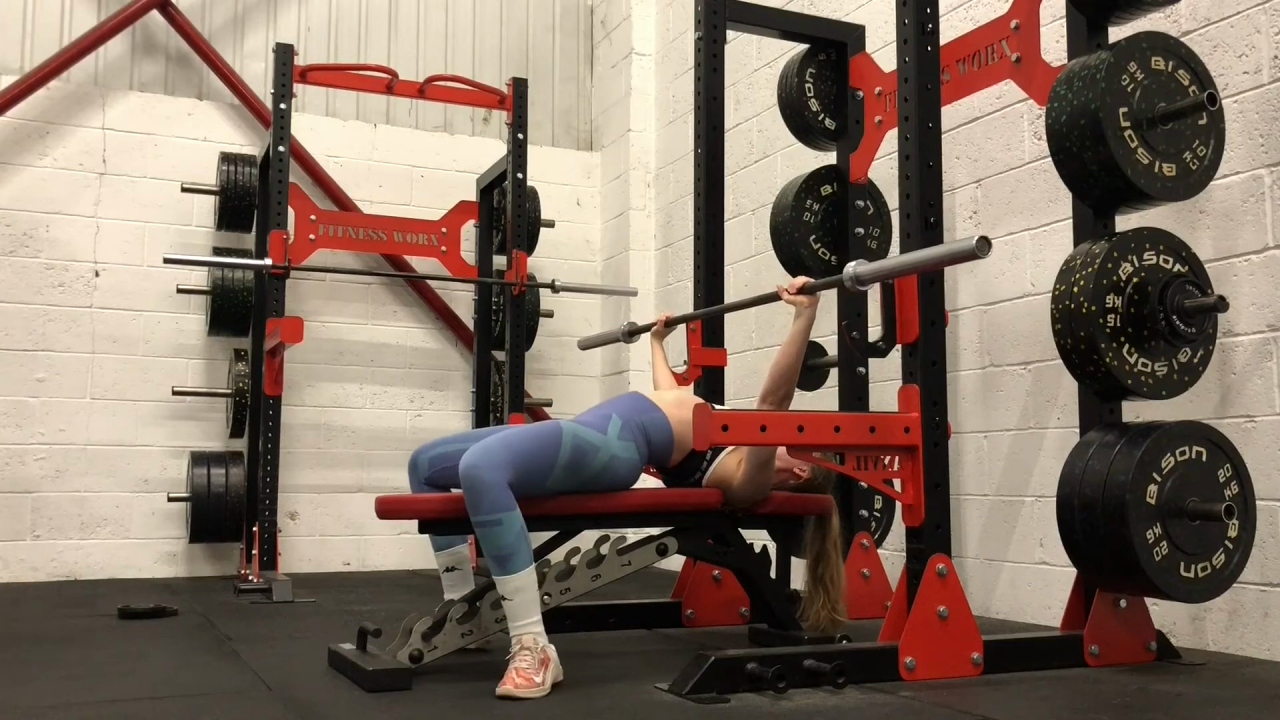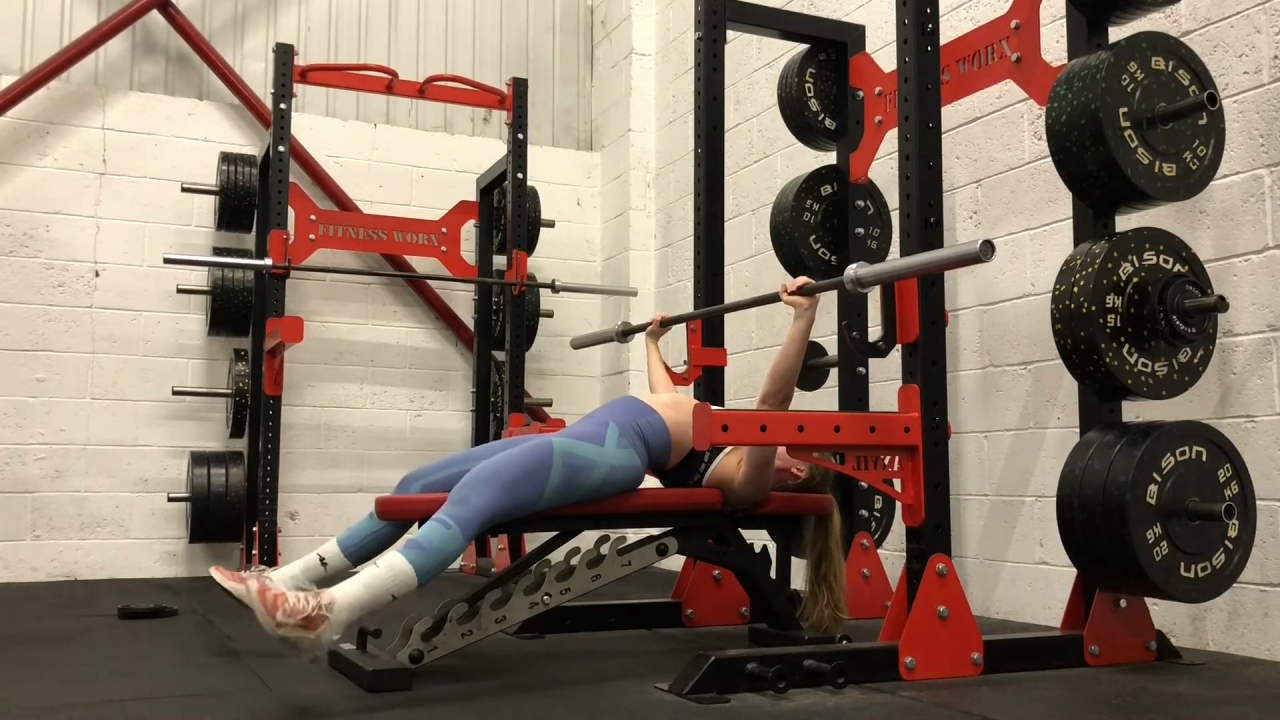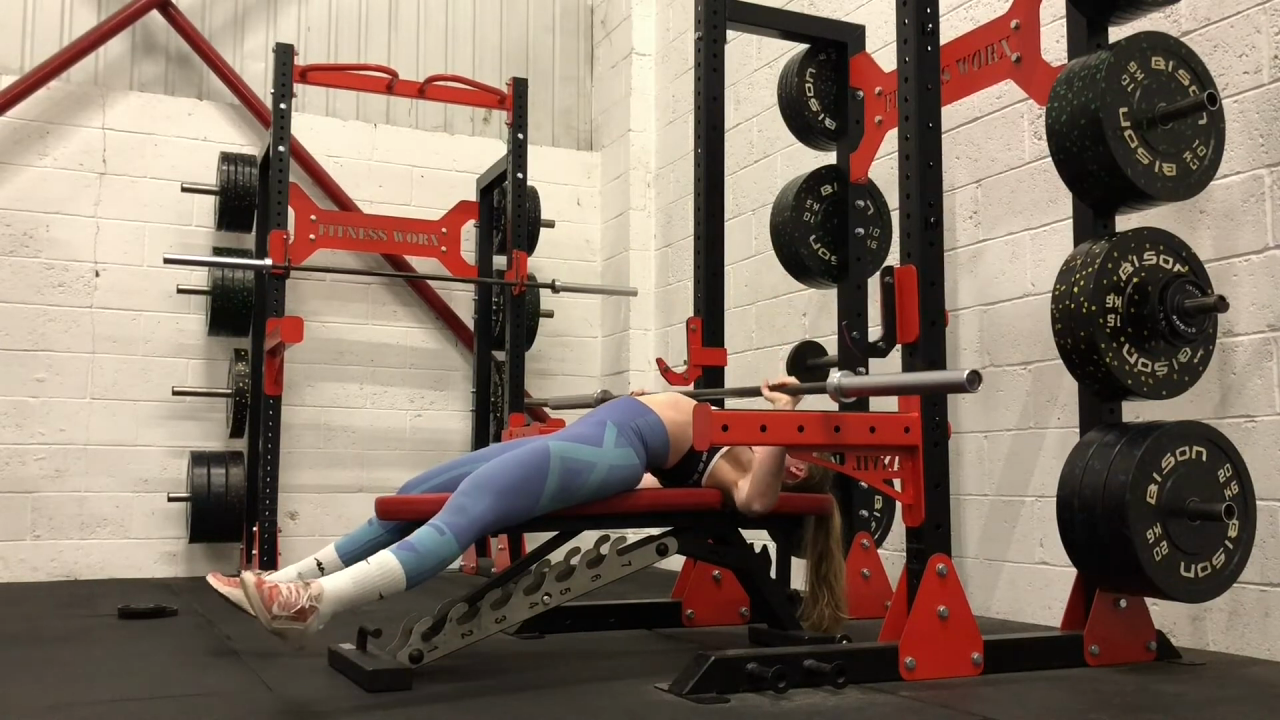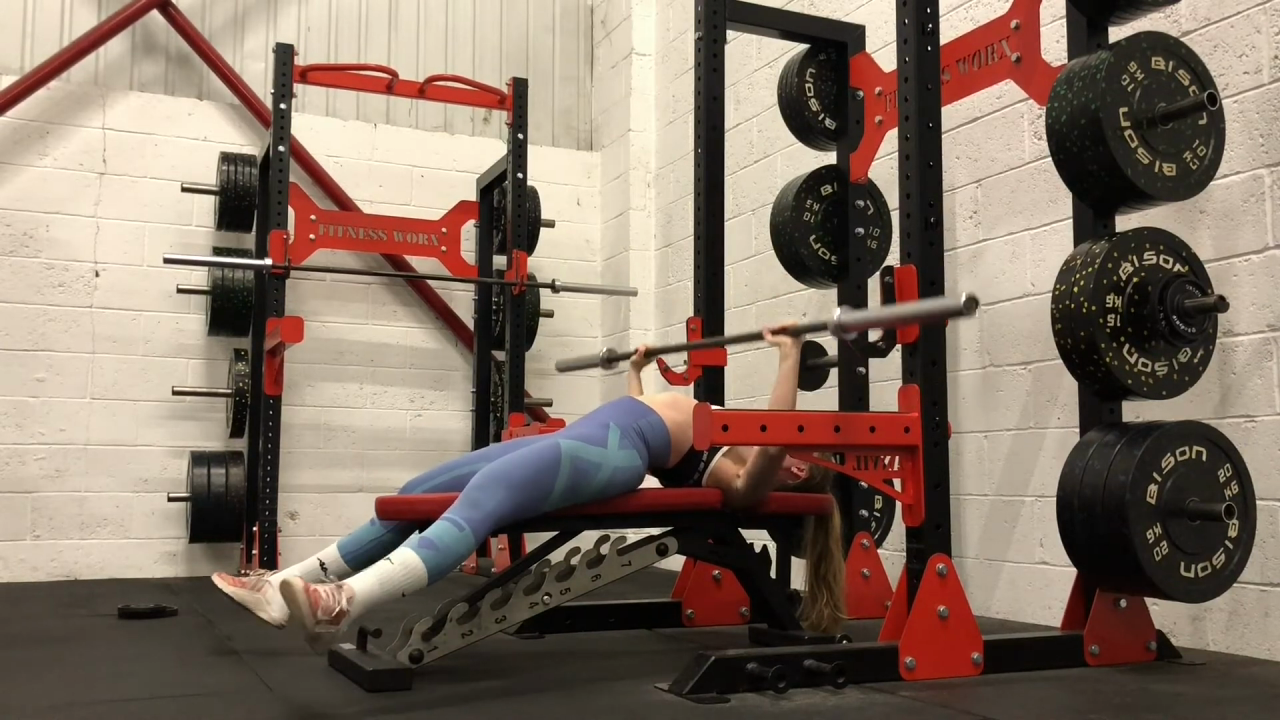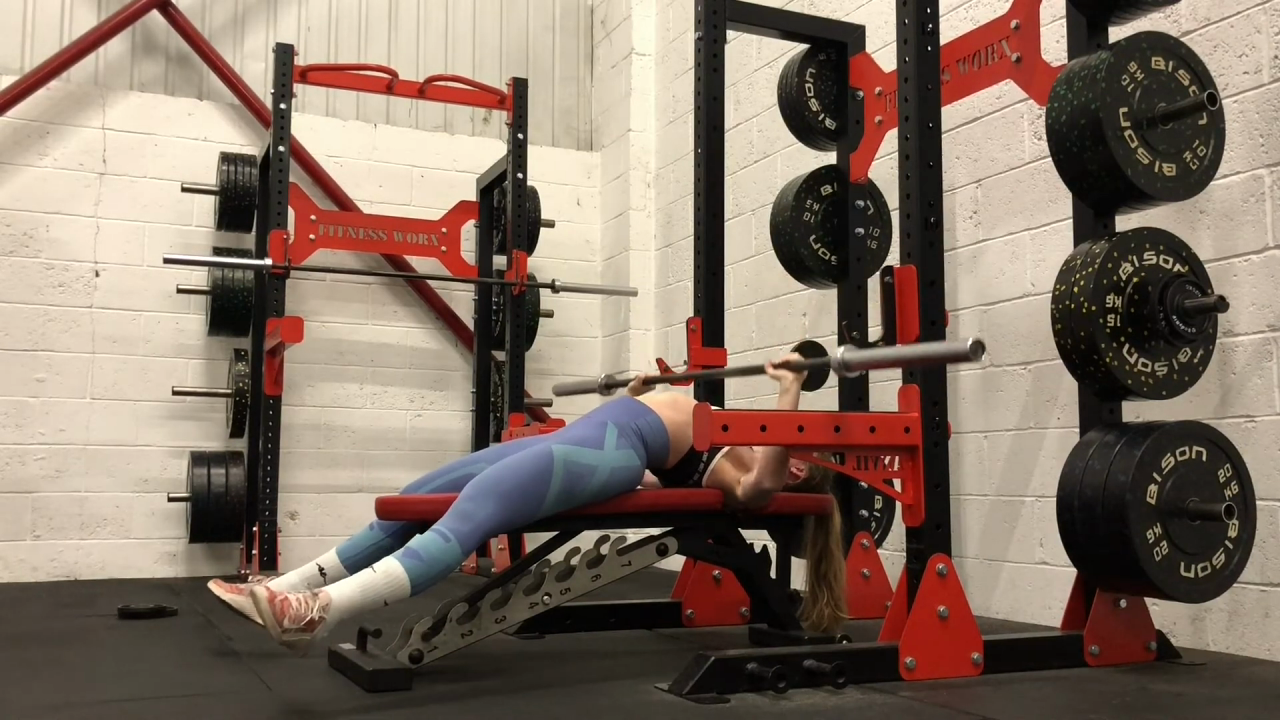
dt=1s
person 1, frame 1
left shoulder: (751, 479)
right shoulder: (722, 453)
left elbow: (774, 400)
right elbow: (668, 398)
left wrist: (804, 316)
right wrist: (657, 342)
left knee: (481, 468)
right knee: (426, 465)
left ankle: (533, 648)
person 1, frame 2
left shoulder: (751, 482)
right shoulder: (727, 446)
left elbow: (774, 400)
right elbow: (664, 401)
left wrist: (803, 318)
right wrist: (653, 342)
left knee: (468, 502)
right knee: (416, 487)
left ankle: (325, 612)
right ankle: (287, 581)
person 1, frame 3
left shoulder: (752, 482)
right shoulder: (718, 461)
left elbow: (757, 501)
left wrist: (788, 412)
right wrist: (681, 407)
left knee: (462, 513)
right knee: (414, 496)
left ankle: (312, 603)
right ankle: (289, 582)
person 1, frame 4
left shoulder: (744, 484)
right shoulder: (715, 459)
left elbow: (769, 450)
right elbow: (649, 415)
left wrist: (789, 360)
right wrist: (635, 373)
left knee: (474, 506)
right knee: (418, 492)
left ankle: (342, 604)
right ankle: (286, 585)
person 1, frame 5
left shoulder: (743, 489)
right shoulder: (722, 456)
left elbow: (766, 478)
left wrist: (789, 390)
right wrist: (637, 392)
left knee: (466, 516)
right knee: (418, 496)
left ankle: (320, 609)
right ankle: (284, 587)
